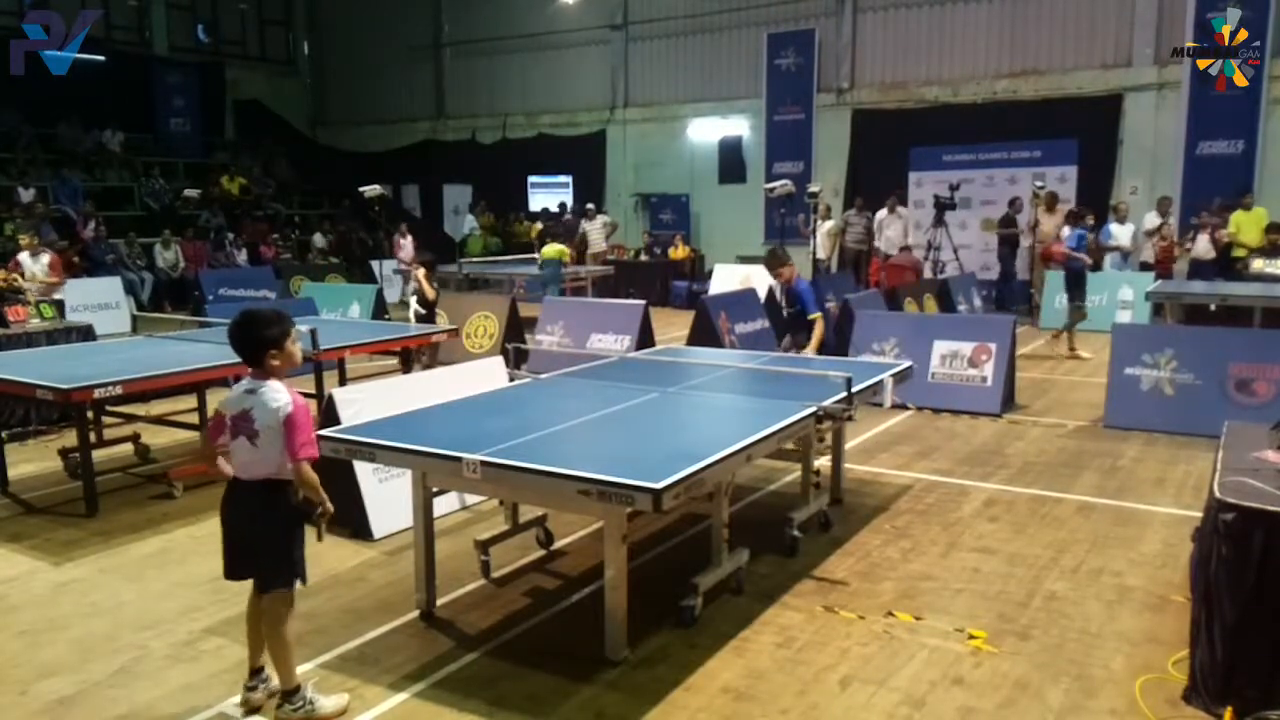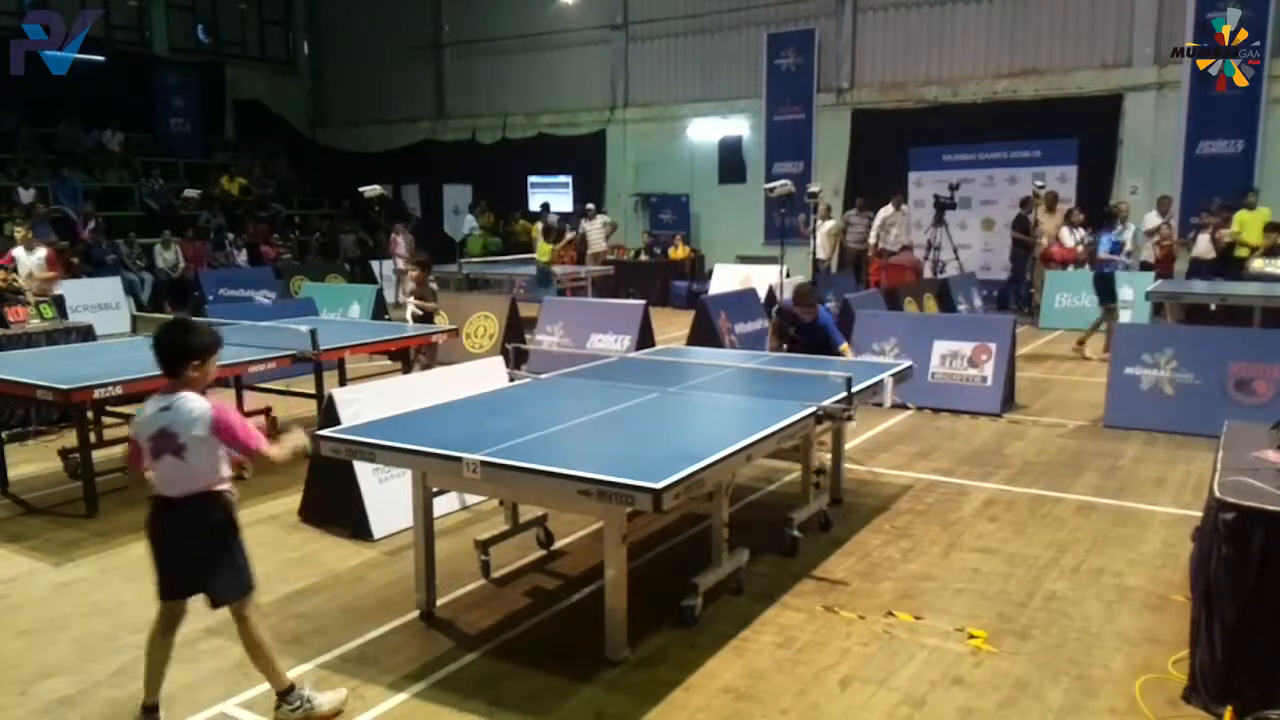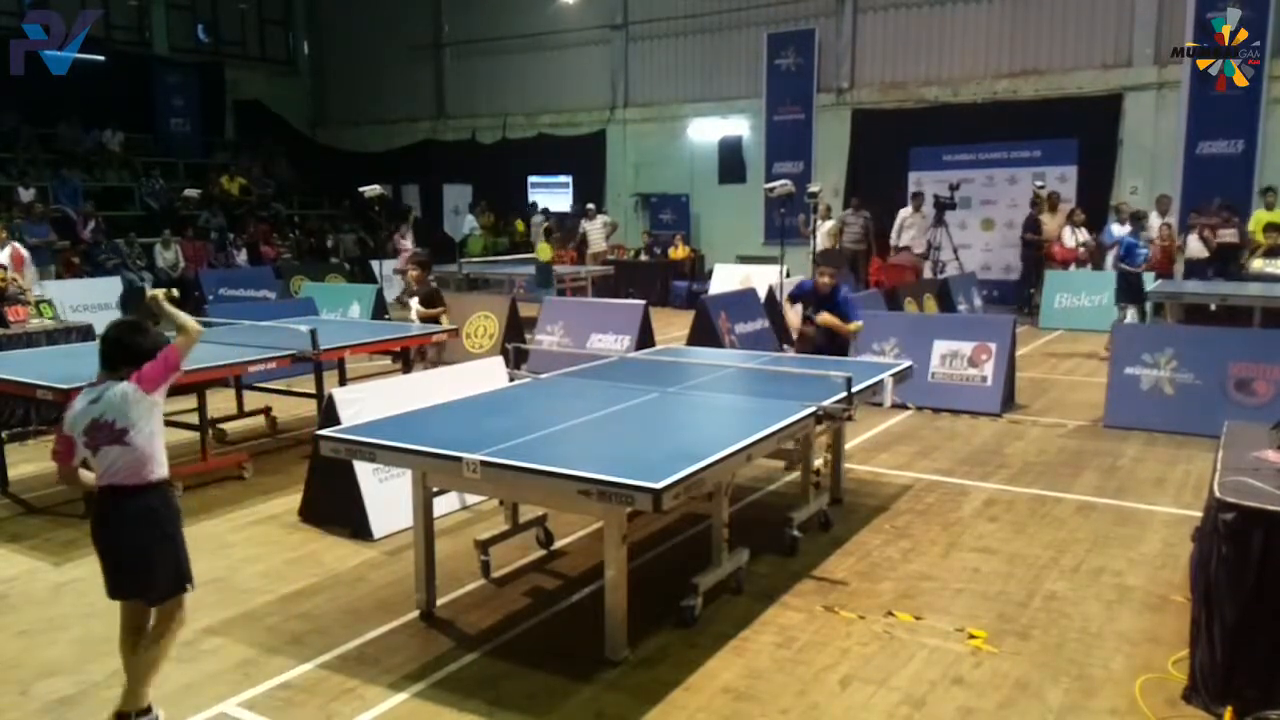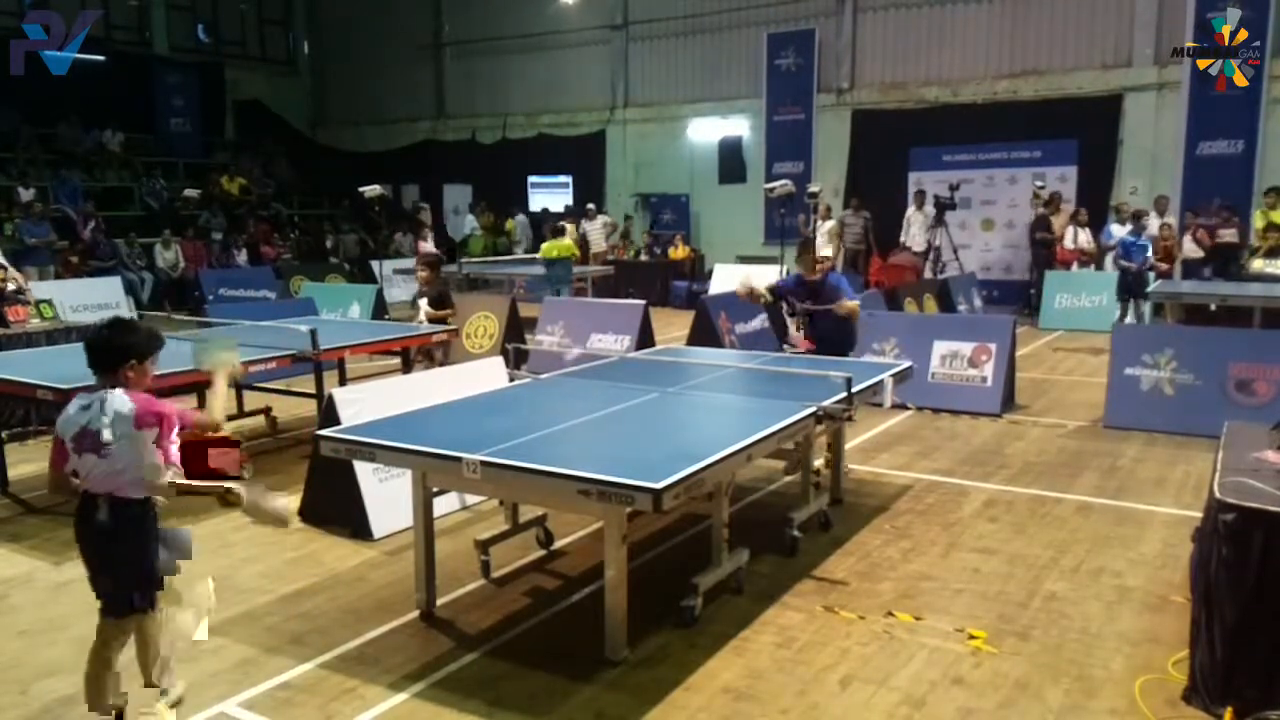
dt=0.5s
person 1, frame 1
left shoulder: (234, 396)
right shoulder: (291, 404)
left elbow: (208, 451)
right elbow: (302, 474)
right wrist: (323, 501)
left hip: (238, 500)
right hip: (274, 504)
left knee: (261, 593)
right knee: (279, 605)
left ankle: (256, 681)
person 1, frame 2
left shoulder: (144, 414)
right shoulder: (211, 413)
left elbow: (139, 474)
right elbow: (270, 457)
right wrist: (293, 443)
left hip: (165, 518)
right hip: (207, 517)
left knee: (170, 614)
right knee: (244, 613)
person 1, frame 3
left shoulder: (77, 407)
right shoulder: (138, 389)
left elbow: (68, 475)
right elbow: (192, 332)
right wrist: (162, 305)
left hip: (108, 512)
right hip: (151, 509)
left knee: (134, 617)
right knee: (170, 616)
person 1, frame 4
left shoulder: (71, 413)
right shoulder: (140, 409)
left elbow: (58, 481)
right elbow: (210, 424)
left hip: (92, 517)
right hip: (127, 522)
left knee: (147, 598)
right knee: (115, 630)
left ankle: (155, 686)
